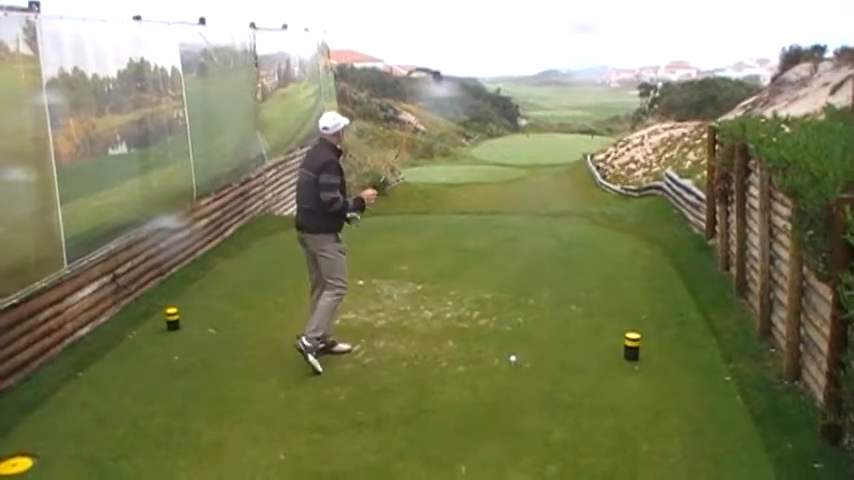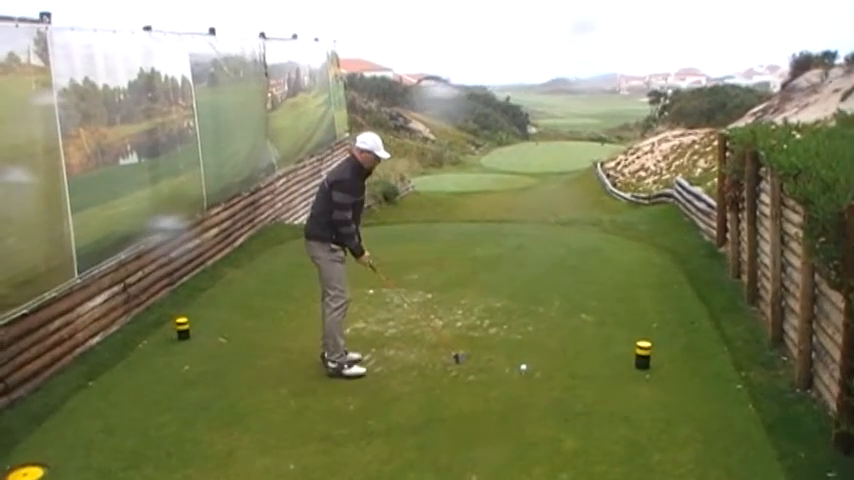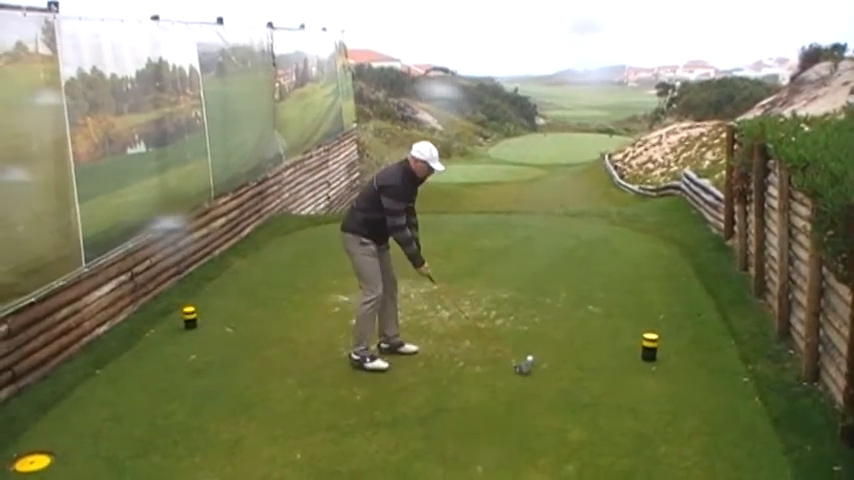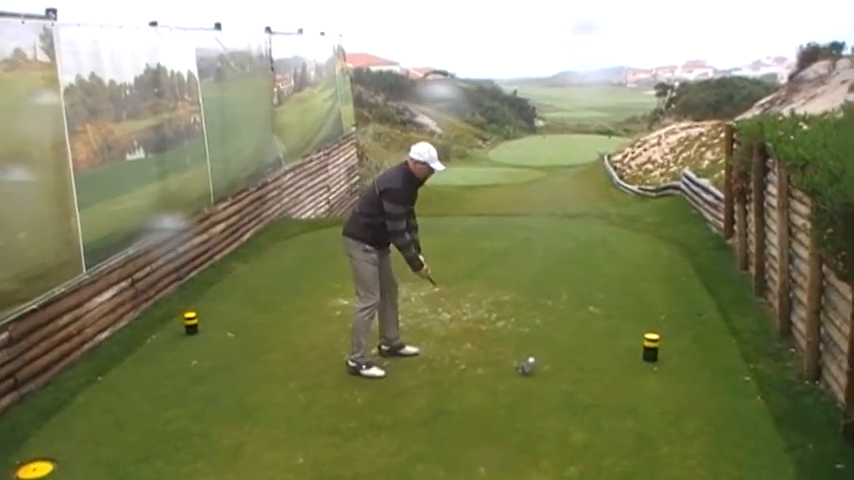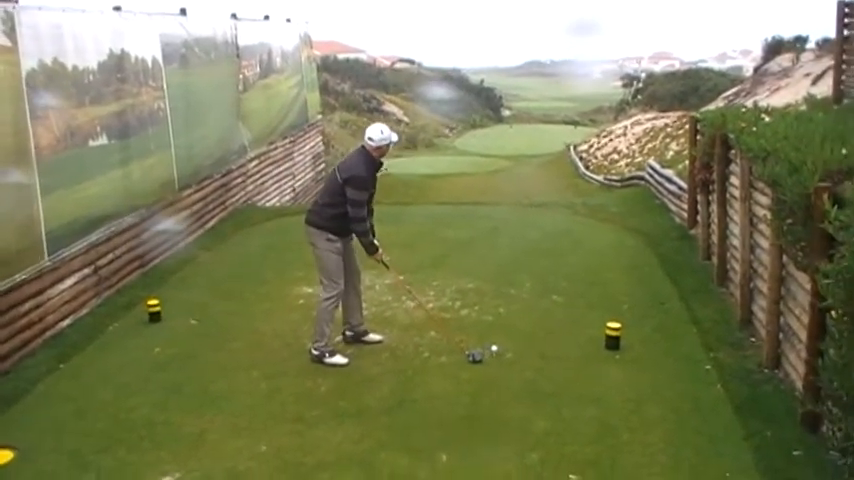
dt=1s
person 1, frame 1
left shoulder: (313, 155)
right shoulder: (329, 162)
right elbow: (332, 203)
left wrist: (354, 204)
right wrist: (360, 201)
left hip: (307, 229)
right hip: (323, 232)
left knee: (320, 287)
right knee: (336, 287)
left ankle: (322, 339)
right ankle: (309, 340)
person 1, frame 2
left shoulder: (354, 173)
right shoulder: (346, 178)
left elbow: (351, 216)
right elbow: (343, 221)
left wrist: (357, 247)
right wrist: (358, 251)
left hip: (329, 241)
right hip: (324, 242)
left knee: (332, 296)
right knee: (337, 298)
left ankle: (331, 350)
right ankle: (337, 360)
person 1, frame 3
left shoulder: (408, 179)
right shoulder: (394, 182)
left elbow: (409, 217)
right elbow: (397, 226)
left wrist: (418, 252)
right wrist: (416, 260)
left hip: (375, 236)
right hip: (359, 236)
left knee: (389, 287)
right knee: (373, 292)
left ankle: (389, 340)
right ankle: (359, 353)
person 1, frame 4
left shoulder: (408, 181)
right shoulder: (395, 186)
left elbow: (408, 221)
right elbow: (397, 230)
left wrist: (418, 254)
right wrist: (416, 263)
left hip: (377, 241)
right hip: (361, 242)
left knee: (389, 291)
right knee: (369, 299)
left ankle: (390, 343)
right ankle: (357, 360)
person 1, frame 5
left shoulder: (364, 162)
right shoulder: (358, 172)
left elbow: (364, 208)
right elbow: (358, 216)
left wrist: (374, 239)
right wrist: (372, 248)
left hip: (339, 229)
right hip: (324, 231)
left knee: (352, 278)
right knee: (333, 288)
left ankle: (354, 330)
right ankle: (320, 348)
